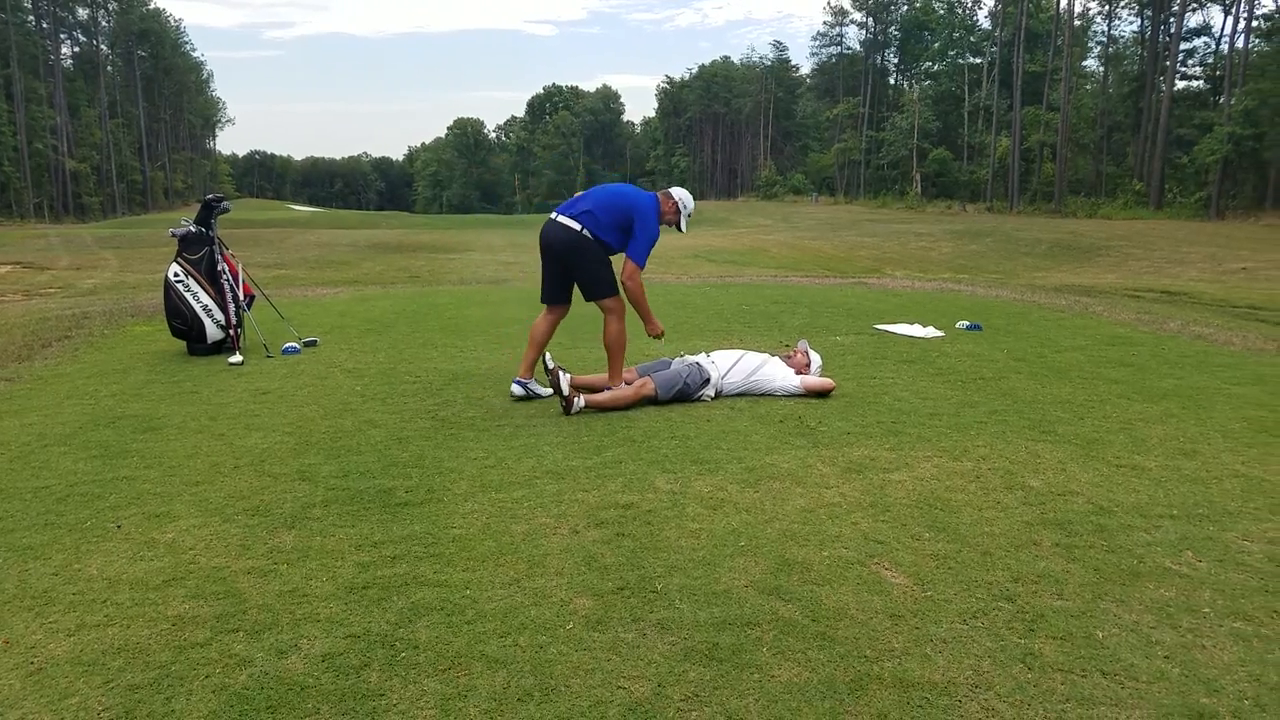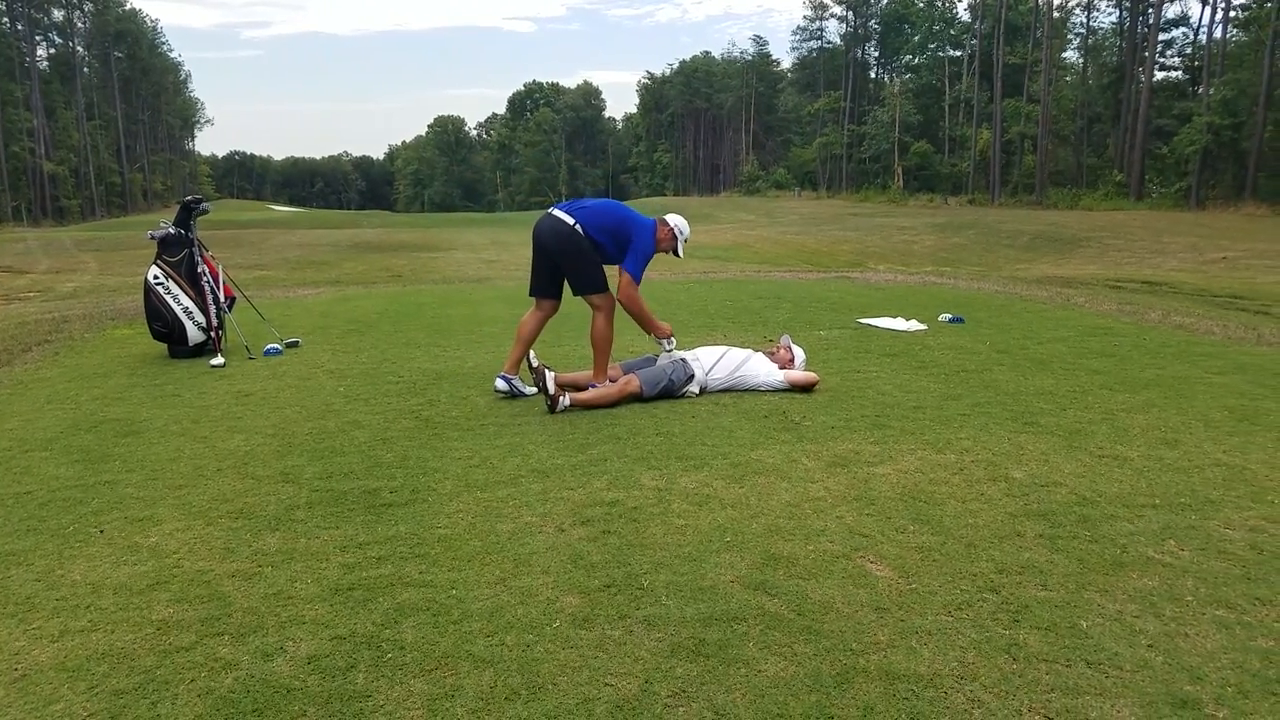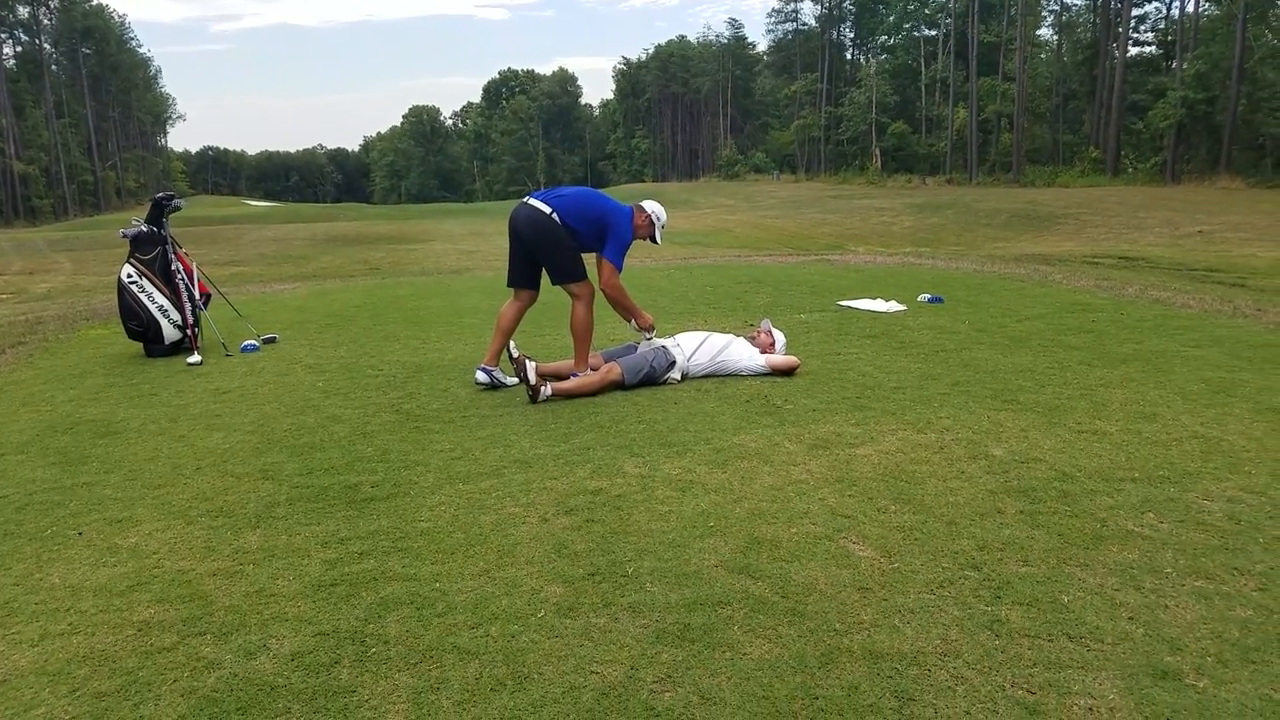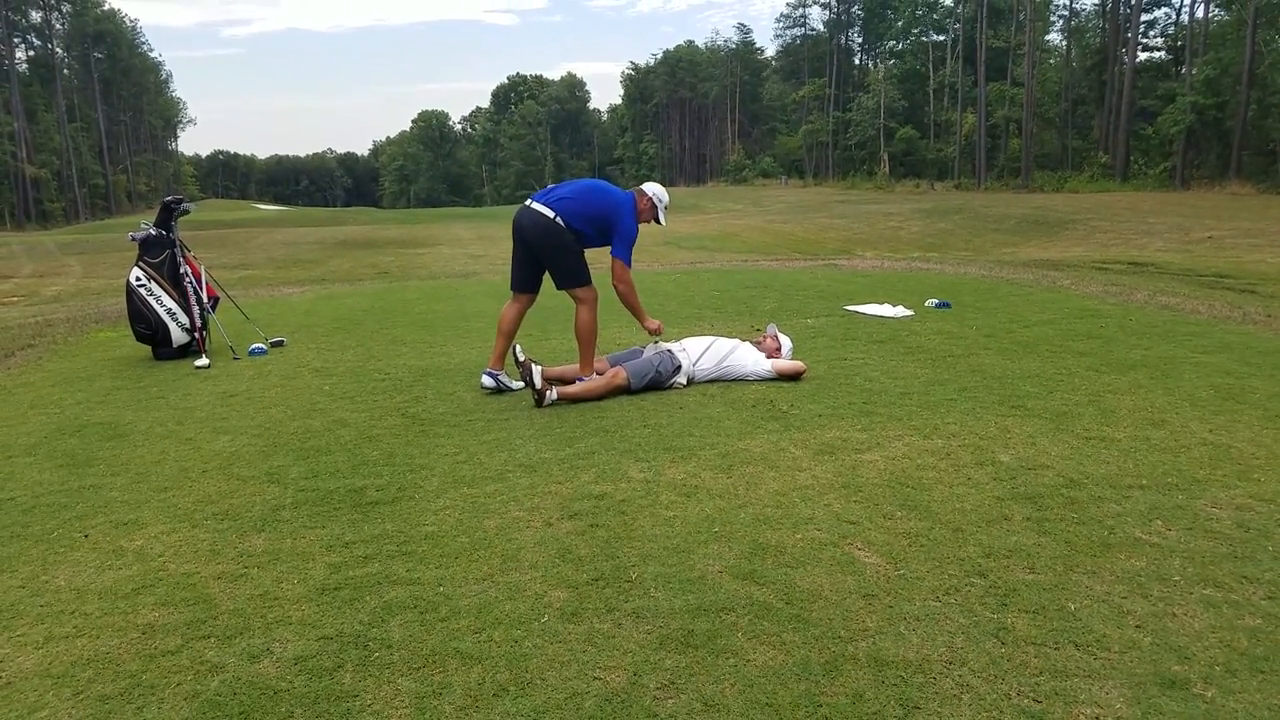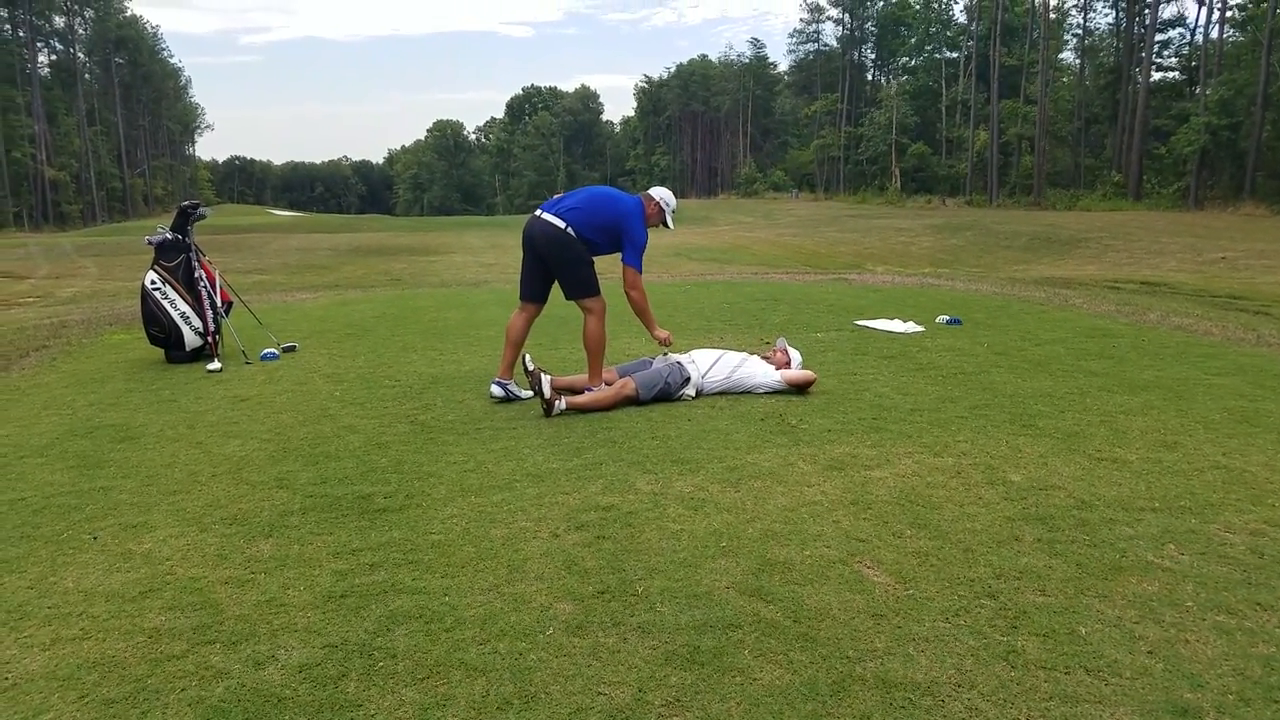
dt=1s
person 1, frame 1
left shoulder: (785, 378)
right shoulder: (771, 361)
left elbow: (828, 384)
left wrist: (812, 381)
left hip: (705, 378)
right hip: (699, 362)
left knee: (642, 387)
right knee: (629, 374)
left ankle: (579, 401)
right ankle: (567, 380)
person 1, frame 2
left shoulder: (768, 374)
right shoulder: (754, 357)
left elbow: (812, 378)
left wrist: (796, 381)
left hip: (690, 374)
right hip: (684, 358)
left knee: (627, 386)
right knee: (613, 372)
left ankle: (563, 399)
right ankle: (552, 378)
person 1, frame 3
left shoulder: (751, 358)
right shoulder: (736, 342)
left elbow: (793, 362)
left wrist: (777, 365)
left hip: (672, 360)
right hip: (665, 345)
left knee: (609, 374)
right knee: (594, 361)
left ankle: (545, 390)
right ankle: (534, 368)
person 1, frame 4
left shoulder: (756, 363)
right shoulder: (742, 347)
left elbow: (799, 367)
left wrist: (784, 371)
left hip: (677, 365)
right hip: (669, 349)
left knee: (615, 378)
right knee: (599, 365)
left ankle: (550, 394)
right ankle: (539, 372)
person 1, frame 5
left shoulder: (766, 376)
right shoulder: (752, 360)
left elbow: (809, 376)
left wrist: (795, 386)
left hip: (687, 377)
right hip: (678, 360)
left knee: (623, 388)
right knee: (608, 375)
left ankle: (559, 403)
right ankle: (548, 381)
person 2, frame 1
left shoulder: (634, 196)
right shoulder: (648, 218)
left elbow: (579, 198)
right elbow: (629, 279)
right wrist: (650, 321)
left hip: (552, 228)
right hip: (575, 237)
left knee: (555, 310)
right knee: (614, 309)
left ankle: (523, 379)
right ankle: (615, 387)
person 2, frame 2
left shoulder: (634, 227)
right shoulder: (645, 237)
left elbow: (630, 291)
right elbow: (625, 296)
left wrist: (652, 329)
right wrist: (655, 327)
left hip: (546, 225)
right hip: (567, 233)
left knee: (544, 307)
right knee: (603, 306)
left ankle: (508, 376)
right ankle: (599, 384)
person 2, frame 3
left shoulder: (609, 214)
right shoulder: (622, 224)
left elbow: (607, 281)
right elbow: (608, 284)
left wrist: (631, 319)
right wrist: (639, 316)
left hip: (522, 214)
right hip: (543, 222)
left knee: (522, 298)
right knee: (582, 294)
left ankle: (488, 367)
right ankle: (580, 372)
person 2, frame 4
left shoulder: (609, 194)
right shoulder: (625, 215)
left elbow: (553, 189)
right elbow: (620, 281)
right wrist: (645, 319)
left hip: (525, 216)
right hip: (548, 226)
left knee: (521, 300)
right knee: (586, 298)
left ankle: (494, 372)
right ankle: (585, 377)
person 2, frame 5
left shoulder: (617, 200)
right shoulder: (634, 220)
left elbow: (559, 198)
right elbow: (632, 288)
right wrist: (655, 329)
left hip: (535, 225)
right hip: (559, 236)
left knee: (528, 309)
right knee: (594, 309)
left ankle: (503, 381)
right ankle: (595, 388)
